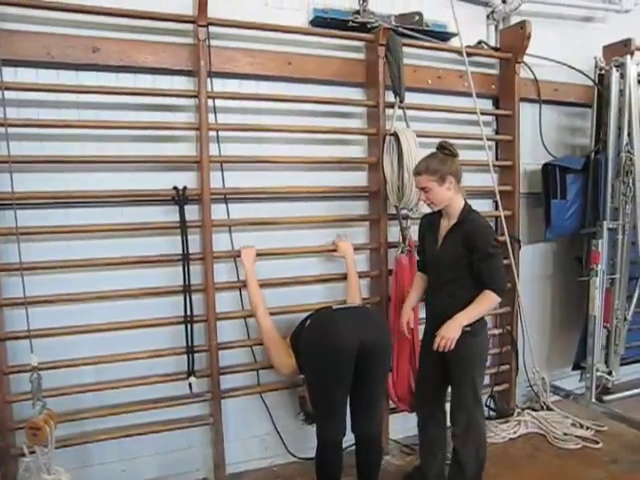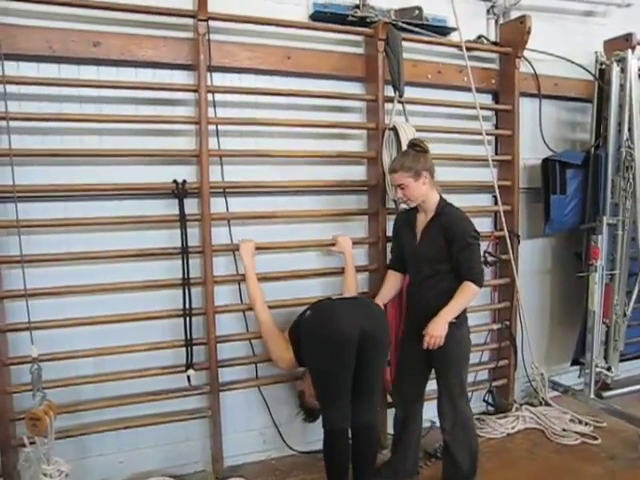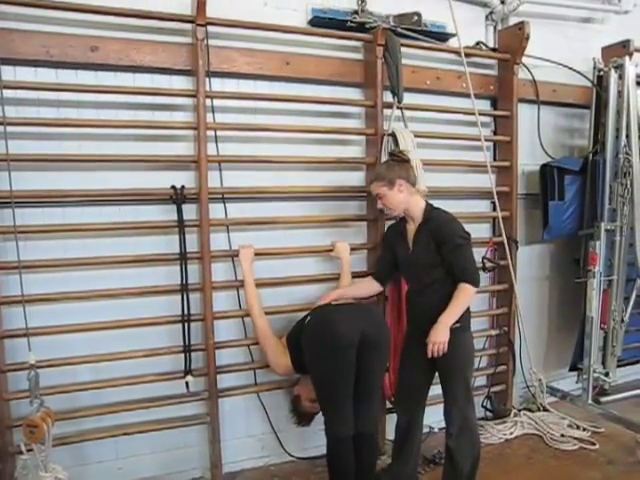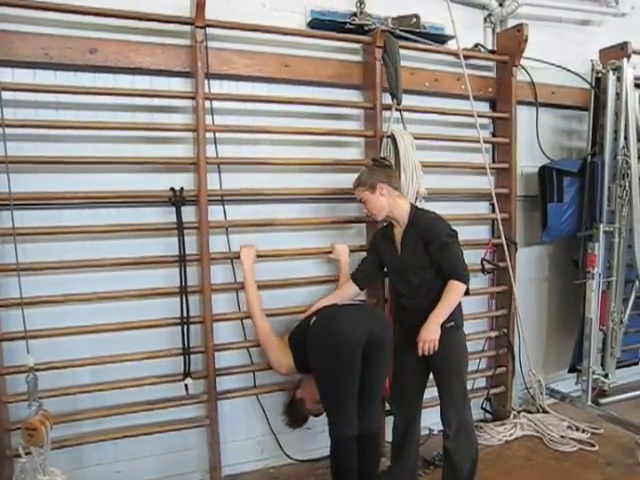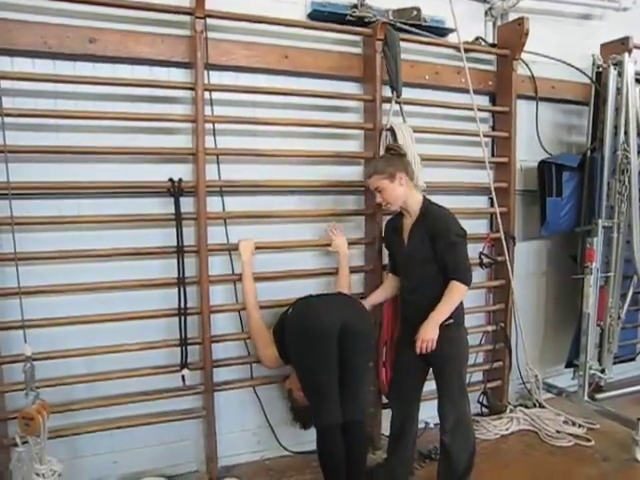
dt=1s
person 1, frame 1
left shoulder: (477, 229)
right shoulder: (428, 224)
left elbow: (495, 290)
left wrist: (458, 322)
right wrist: (409, 303)
left hip: (467, 334)
right hip: (434, 329)
left knee: (465, 410)
right knee: (426, 402)
person 1, frame 2
left shoulder: (455, 221)
right shoulder: (403, 221)
left elbow: (473, 279)
left wrist: (443, 319)
right wrist: (379, 302)
left hip: (449, 327)
right hip: (413, 324)
left knee: (452, 404)
right knee: (405, 396)
person 1, frame 3
left shoulder: (444, 225)
right shoulder: (395, 233)
left elbow: (469, 281)
right elbow: (379, 279)
left wrist: (443, 325)
right wrist: (342, 292)
left hip: (452, 332)
right hip: (416, 331)
left knee: (459, 411)
right knee: (406, 405)
person 1, frame 4
left shoulder: (431, 225)
right shoulder: (382, 238)
left elbow: (459, 278)
right elbow: (360, 280)
left wrist: (434, 323)
right wrist: (323, 304)
left hip: (444, 331)
right hip: (406, 333)
left knee: (454, 412)
right knee: (403, 407)
person 1, frame 5
left shoulder: (441, 221)
right shoulder: (392, 227)
left elbow: (461, 279)
left wrist: (433, 323)
right wrist: (369, 301)
left hip: (445, 328)
right hip: (410, 327)
left knee: (452, 407)
right knee: (401, 400)
person 2, frame 1
left shoulder: (289, 361)
left elbow: (260, 311)
right elbow: (355, 300)
left wrist: (248, 267)
right wrist: (349, 257)
left hip: (328, 336)
right hip: (374, 325)
left knee: (330, 435)
right knee: (369, 429)
person 2, frame 2
left shoulder: (288, 356)
left elbow: (259, 306)
right elbow: (350, 296)
left wrist: (248, 261)
right wrist: (347, 252)
left hip: (328, 325)
right hip: (372, 315)
left knee: (336, 424)
right knee: (366, 419)
person 2, frame 3
left shoulder: (284, 362)
left elbow: (257, 314)
right elbow: (343, 298)
left wrist: (247, 266)
right wrist: (344, 258)
left hip: (329, 332)
right hip: (372, 319)
left knee: (340, 430)
right knee: (366, 426)
person 2, frame 4
left shoulder: (286, 360)
left elbow: (257, 314)
left wrist: (248, 267)
right wrist: (343, 261)
left hip: (335, 332)
right hip: (376, 321)
left knee: (344, 431)
right knee: (369, 427)
person 2, frame 5
left shoulder: (273, 355)
left elbow: (252, 307)
right elbow: (343, 295)
left wrist: (246, 260)
left hip: (310, 321)
right hip: (355, 312)
left knee: (329, 421)
right knee: (355, 417)
